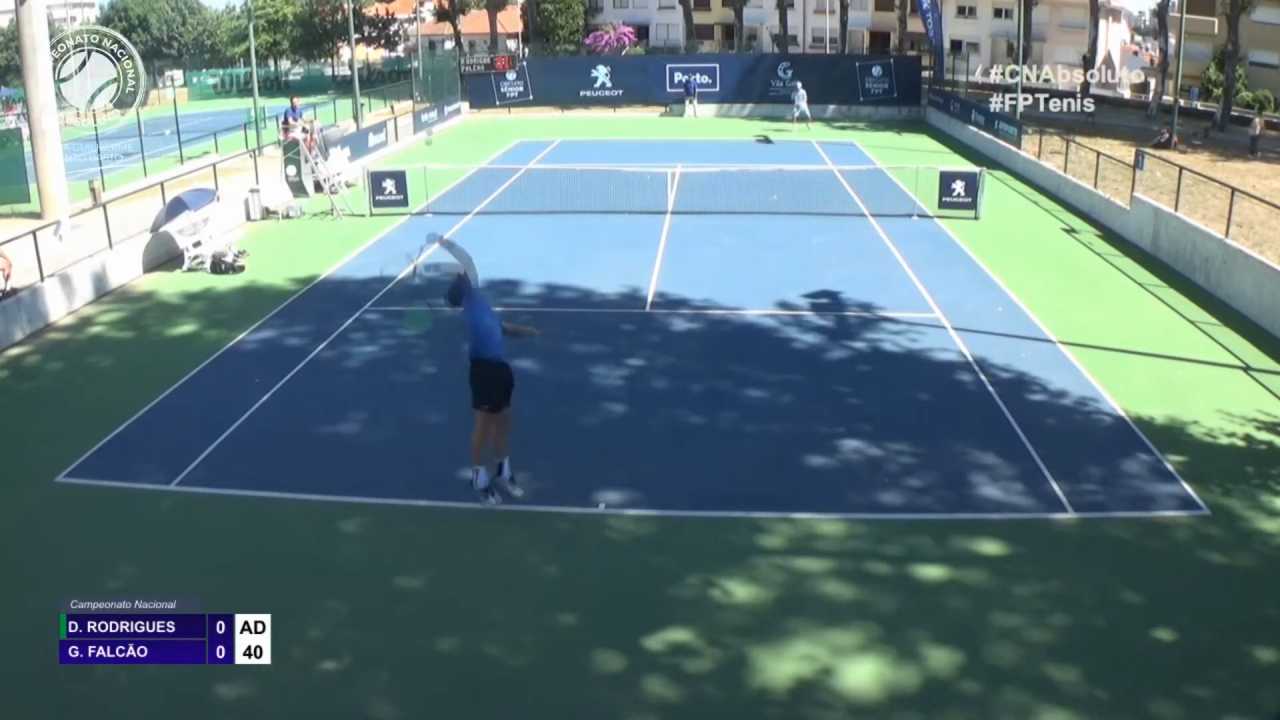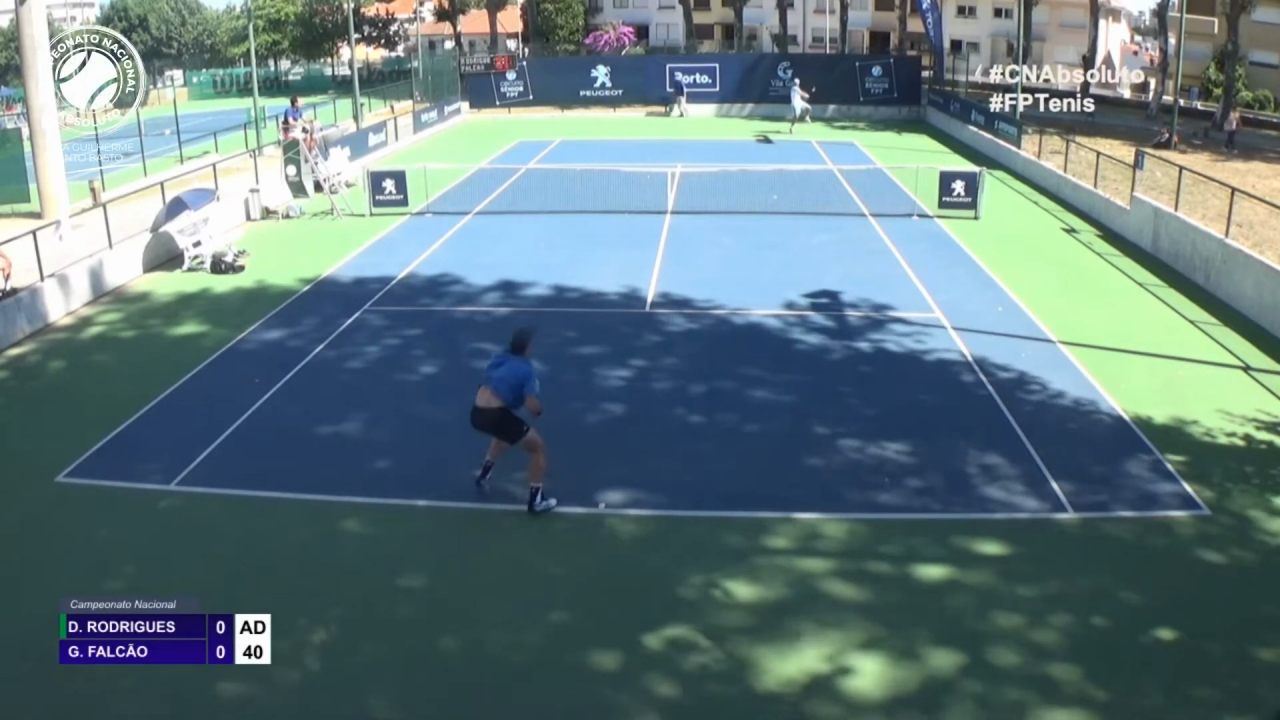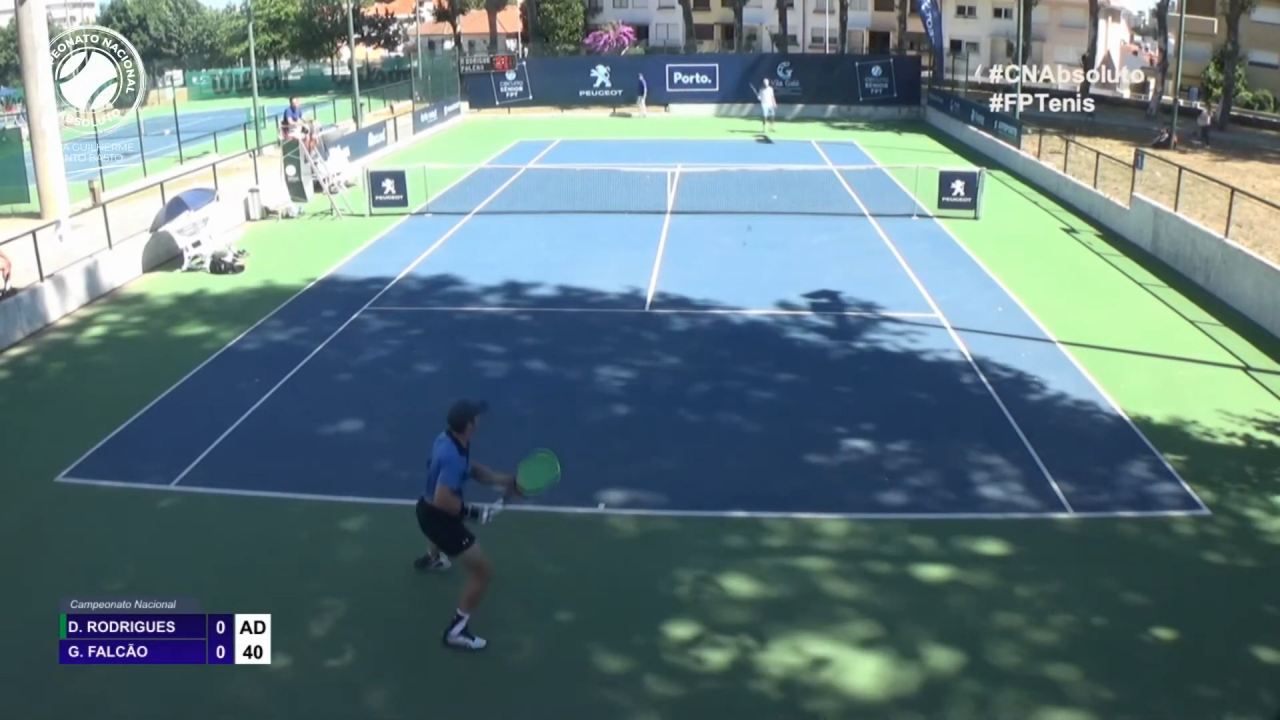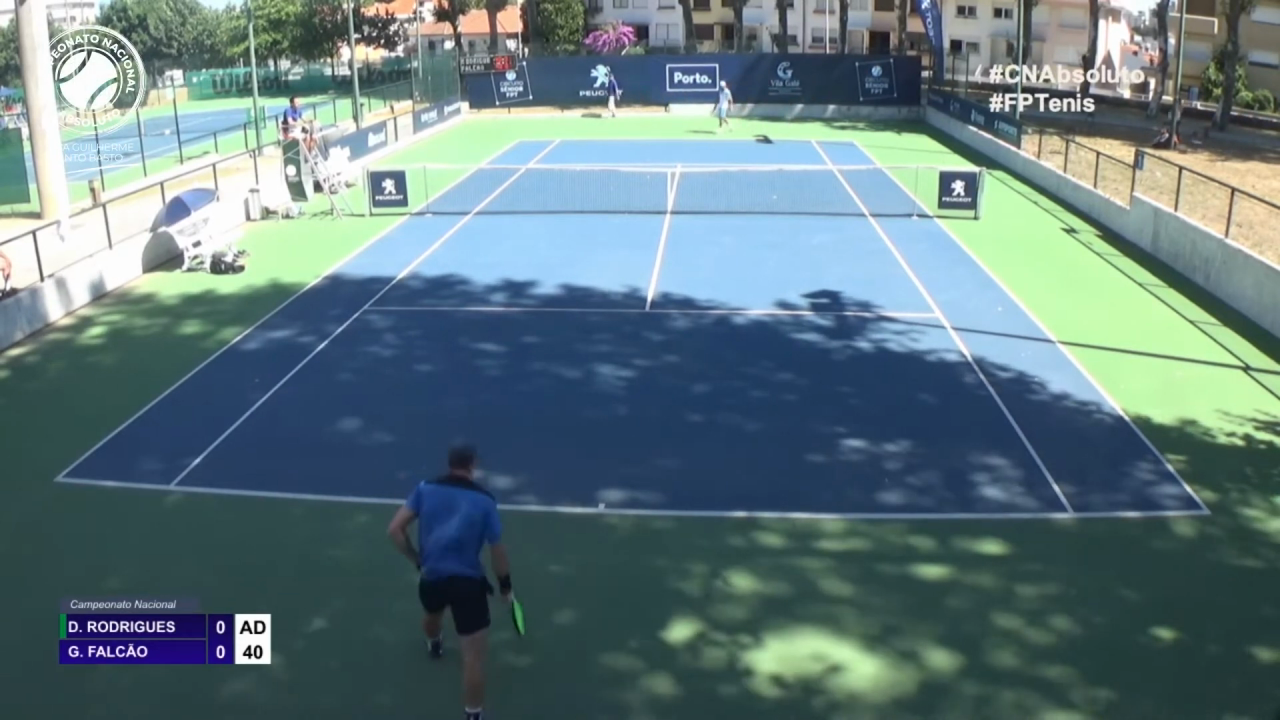
dt=1s
person 1, frame 1
left shoulder: (481, 307)
right shoulder: (471, 301)
left elbow: (505, 329)
left wrist: (525, 331)
left hip: (498, 368)
right hip: (485, 369)
left knee: (503, 422)
right knee: (484, 425)
left ankle: (503, 474)
right ankle: (481, 480)
person 1, frame 2
left shoulder: (499, 358)
right shoulder: (526, 369)
right elbow: (533, 407)
right wrist: (539, 409)
left hip: (477, 415)
right hip: (496, 416)
left knee: (505, 433)
right knee: (537, 448)
left ankle: (484, 474)
right ankle: (536, 500)
person 1, frame 3
left shoulder: (448, 439)
right shoulder: (453, 456)
left elbow: (472, 469)
right elbow: (441, 500)
left wrist: (504, 480)
right wrist: (471, 512)
left hip: (428, 510)
right hip: (437, 516)
left knee: (456, 528)
right knee: (483, 572)
left ankle: (431, 559)
right ankle: (457, 629)
person 1, frame 4
left shoulder: (425, 490)
right shoulder: (484, 502)
left elbow: (395, 531)
right elbow: (498, 552)
left wrist: (417, 559)
right wrist: (505, 585)
left hip: (431, 577)
right hip: (467, 582)
left knee: (432, 615)
right knee: (474, 655)
left ankle: (434, 643)
